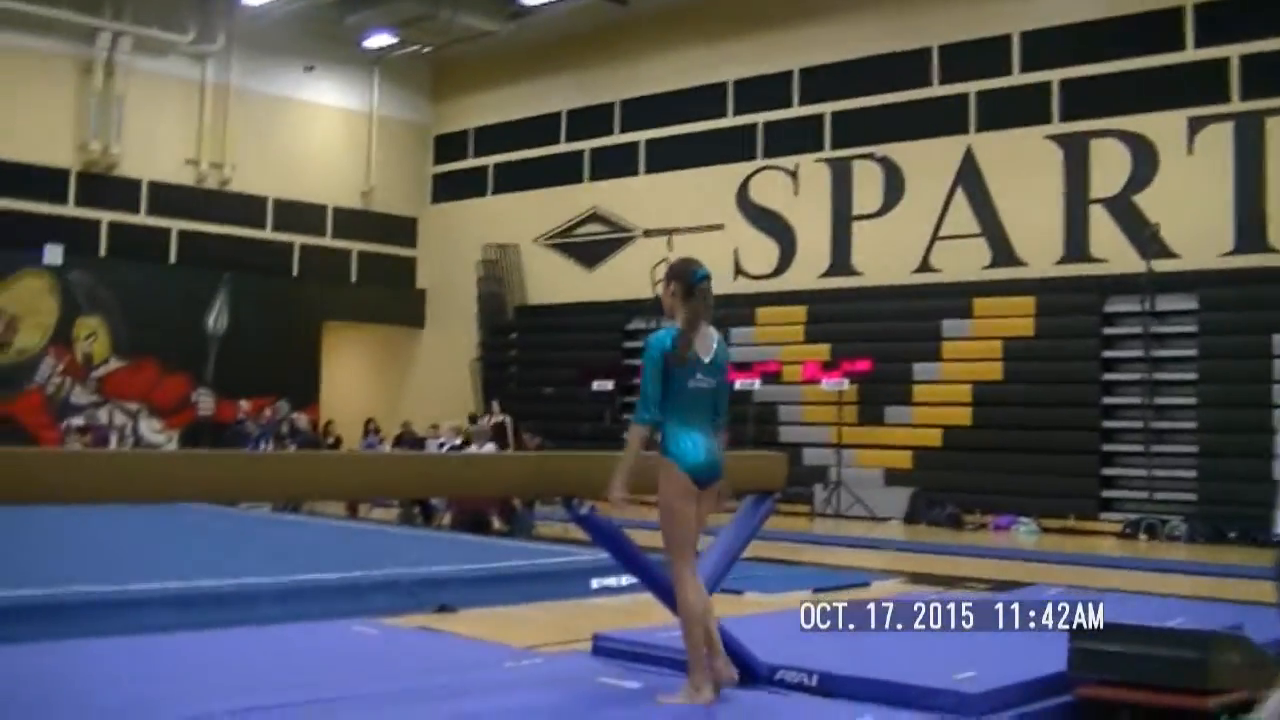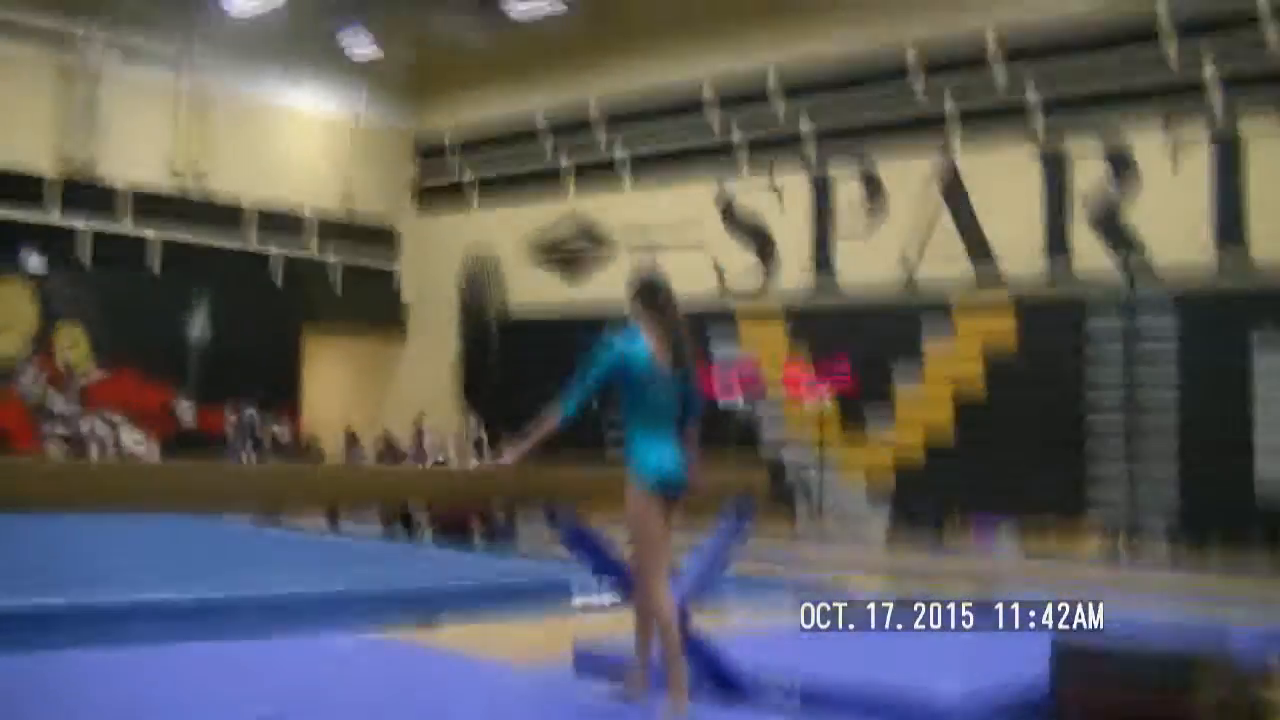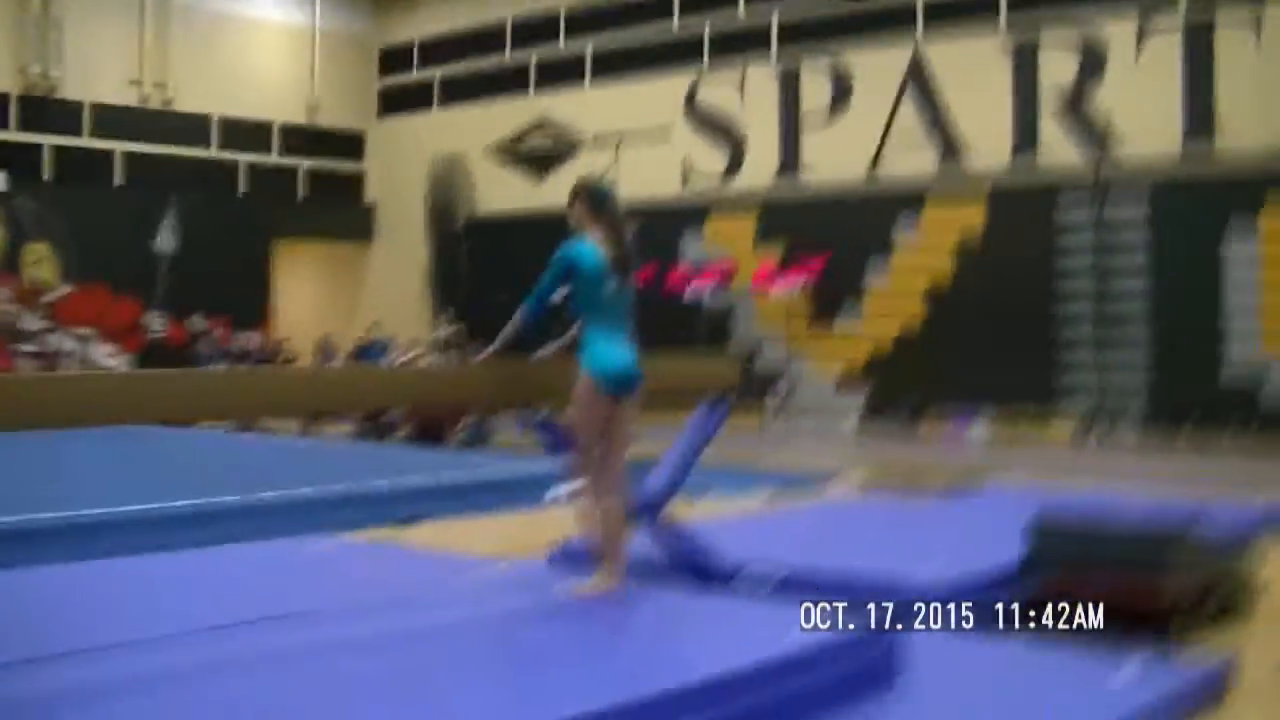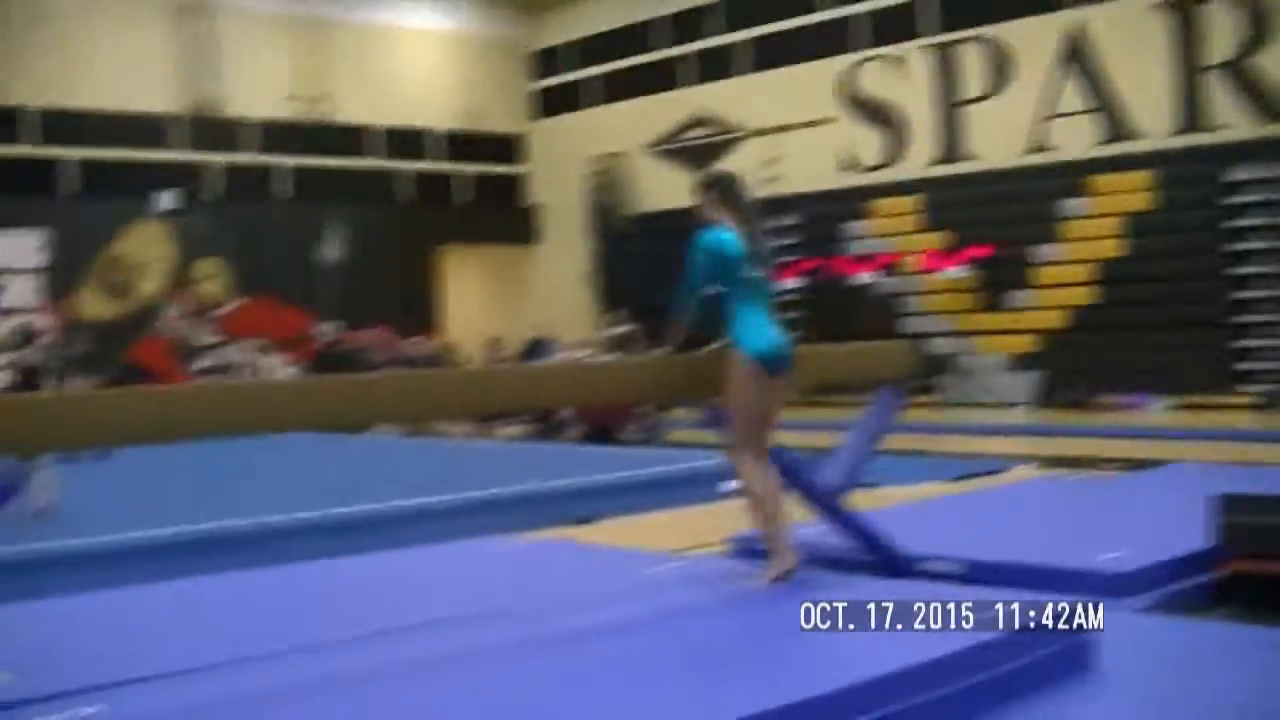
dt=0.5s
person 1, frame 1
left shoulder: (661, 342)
right shoulder: (719, 343)
left elbow: (646, 414)
left wrist: (621, 478)
left hip: (679, 459)
right hip: (709, 458)
left knee: (681, 570)
right knee: (686, 566)
left ankle: (699, 683)
right ankle: (719, 662)
person 1, frame 2
left shoulder: (622, 347)
right shoulder: (681, 353)
left elbow: (573, 402)
left wrist: (521, 447)
right wrist: (688, 461)
left hip: (647, 469)
right hip: (674, 469)
left knee: (655, 581)
right knee: (646, 574)
right ankle: (640, 674)
person 1, frame 3
left shoulder: (573, 251)
right shoulder: (621, 255)
left elbow: (535, 305)
left wrist: (493, 349)
left hip: (599, 367)
right hip: (628, 365)
left knee: (589, 469)
right knee: (613, 472)
left ankle: (608, 567)
right ankle: (615, 566)
person 1, frame 4
left shoulder: (709, 238)
right shoulder: (752, 237)
left elbow: (690, 299)
left wrist: (672, 343)
left hip: (752, 348)
right hip: (777, 344)
left knee: (743, 453)
right knee: (756, 453)
left ankle: (781, 548)
right ankle: (779, 545)
